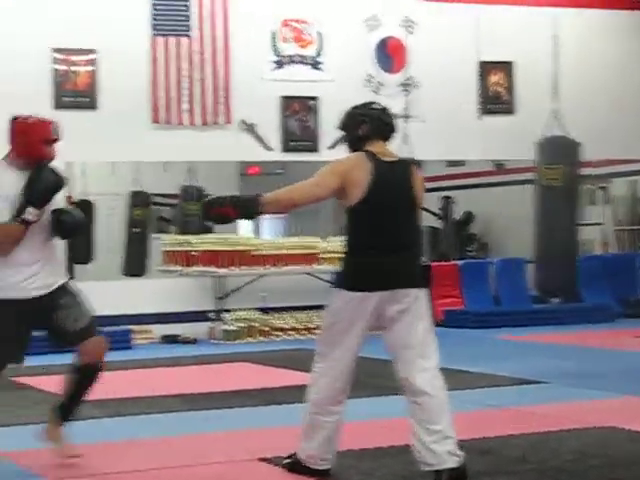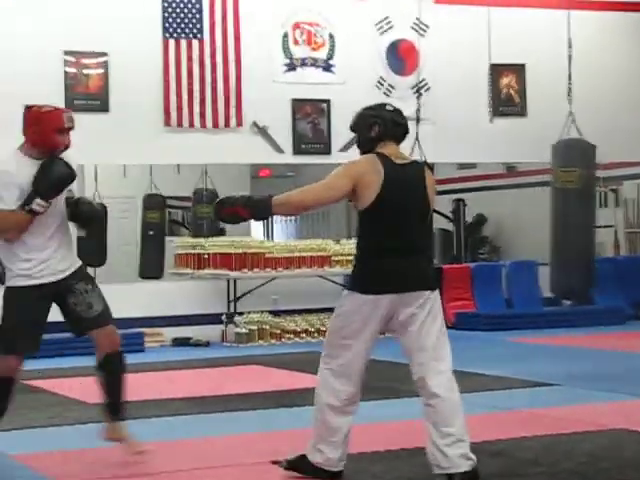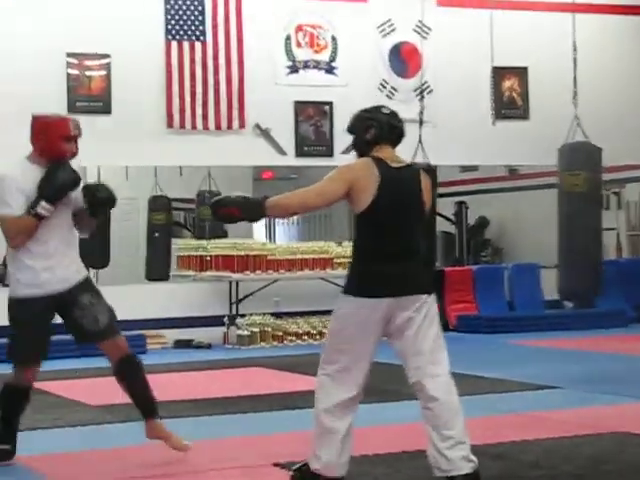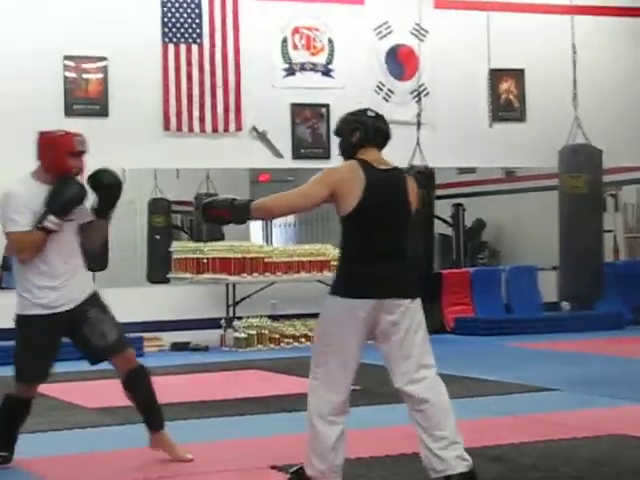
dt=0.1s
person 1, frame 1
left shoulder: (349, 167)
right shoulder: (413, 174)
left elbow: (291, 199)
left wrist: (240, 205)
left hip: (360, 284)
right hip: (407, 283)
left knee: (331, 372)
right knee: (421, 373)
person 1, frame 2
left shoulder: (361, 169)
right shoulder: (425, 176)
left elbow: (303, 200)
left wrist: (253, 205)
left hip: (370, 287)
right hip: (418, 286)
left knee: (338, 372)
right knee: (435, 375)
person 1, frame 3
left shoulder: (356, 173)
right shoulder: (421, 179)
left elbow: (296, 203)
left wrist: (247, 206)
left hip: (367, 291)
right hip: (415, 290)
left knee: (337, 378)
right knee: (433, 378)
person 1, frame 4
left shoulder: (342, 175)
right shoulder: (408, 183)
left elbow: (279, 205)
left wrist: (236, 208)
left hip: (353, 293)
right hip: (400, 292)
left knee: (329, 380)
right knee: (420, 380)
person 2, frame 1
left shoulder: (42, 176)
left wrist: (67, 220)
right wrist: (32, 206)
left hip: (52, 285)
left knee: (95, 349)
left ankle: (56, 425)
person 2, frame 2
left shoulder: (56, 165)
left wrist: (83, 211)
right wrist: (42, 196)
left hip: (68, 271)
left knee: (108, 339)
left ankle: (115, 424)
person 2, frame 3
left shoulder: (66, 174)
left elbow: (83, 225)
left wrist: (94, 207)
right wrist: (47, 199)
left hip: (73, 282)
right hip: (32, 292)
left knee: (118, 348)
left ankle: (154, 425)
person 2, frame 4
left shoulder: (71, 188)
left elbow: (94, 240)
left wrist: (105, 208)
right wrist: (54, 214)
left hip: (81, 298)
right hip: (37, 308)
left knee: (127, 361)
right knee: (27, 385)
left ankle: (158, 435)
